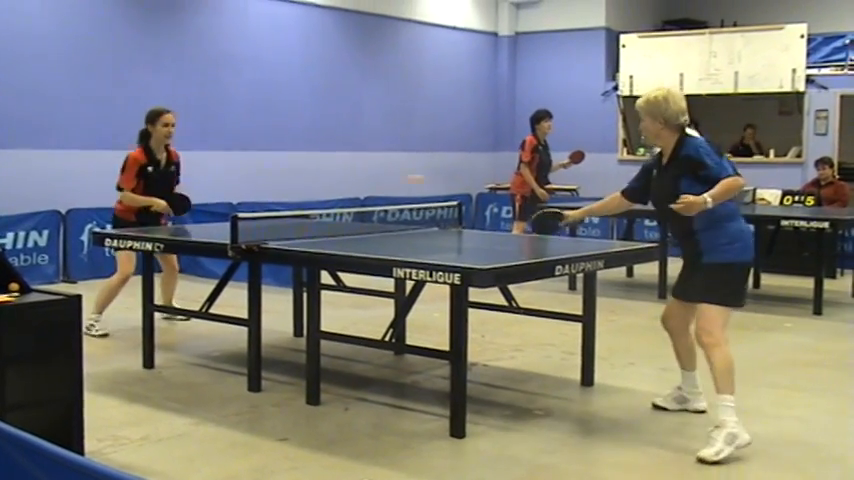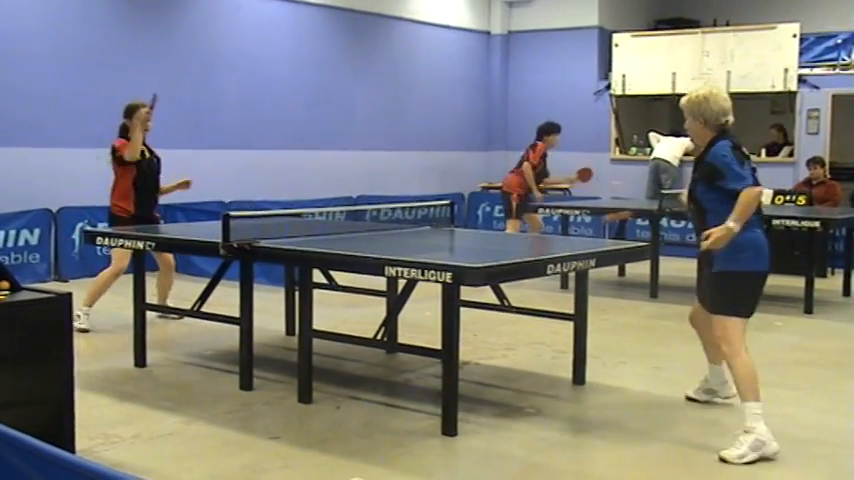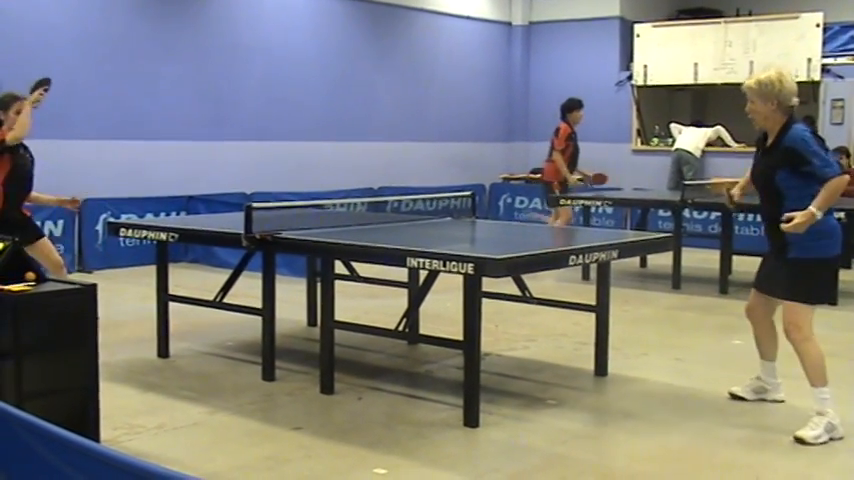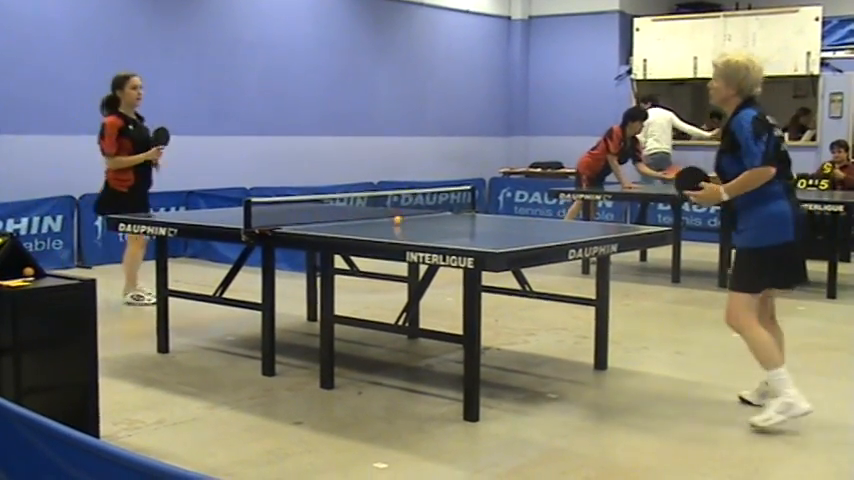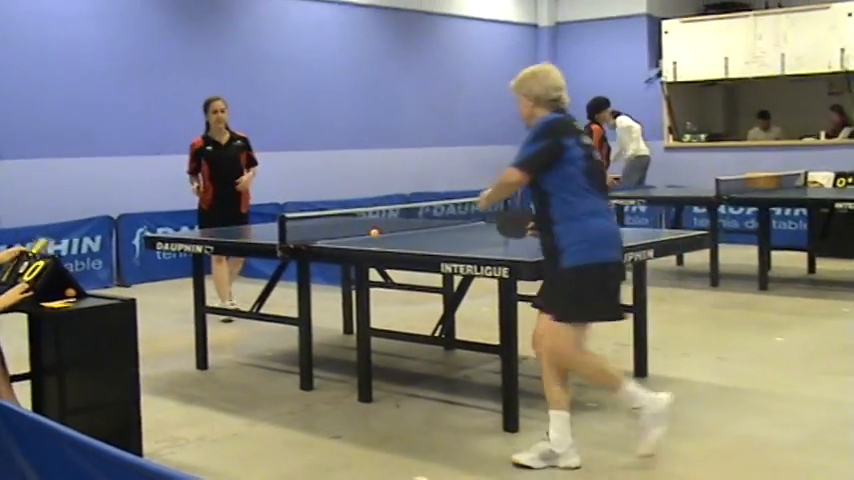
dt=1s
person 1, frame 1
left shoulder: (695, 148)
right shoulder: (657, 165)
left elbow: (735, 181)
right elbow: (625, 198)
left wrist: (706, 201)
right wrist: (579, 214)
left hip: (725, 249)
right hip: (701, 253)
left knee: (709, 334)
right knee: (673, 320)
left ankle: (729, 426)
right ankle: (690, 392)
person 1, frame 2
left shoulder: (722, 153)
right shoulder: (714, 151)
left elbow: (752, 191)
left wrist: (730, 227)
right wrist: (693, 194)
left hip: (738, 257)
right hip: (726, 258)
left knee: (729, 341)
right knee: (700, 317)
left ankle: (758, 433)
right ankle: (717, 384)
person 1, frame 3
left shoulder: (799, 138)
right shoulder: (766, 140)
left elbow: (839, 178)
left wrist: (812, 214)
right wrist: (739, 189)
left hip: (811, 245)
right hip: (783, 245)
left knee: (796, 327)
right knee: (756, 310)
left ankle: (827, 416)
right ankle: (768, 383)
person 1, frame 4
left shoulder: (746, 121)
right shoulder: (748, 120)
left elbow: (764, 171)
left wrist: (721, 193)
right wrist: (720, 188)
left hip: (764, 230)
right hip: (768, 228)
left knee: (740, 316)
right knee: (761, 312)
left ankle: (789, 397)
right ankle: (775, 387)
person 1, frame 5
left shoulder: (550, 126)
right shoulder: (568, 132)
left elbow: (513, 177)
left wrist: (488, 198)
right wrist: (542, 219)
left hip: (585, 254)
right hip: (570, 256)
left knee: (564, 351)
right knee: (544, 342)
left ankle: (646, 402)
right ankle: (561, 444)
person 2, frame 1
left shoulder: (173, 158)
right shoulder: (135, 158)
right elbow: (125, 196)
right wrist: (153, 202)
left hip: (154, 221)
right hip: (128, 221)
left knee: (172, 267)
right knee: (125, 272)
left ankle: (168, 308)
right ankle: (93, 318)
person 2, frame 2
left shoulder: (152, 155)
right shoulder: (120, 146)
right elbow: (132, 155)
left wrist: (176, 186)
right wrist: (139, 121)
left hip: (148, 217)
right hip: (123, 217)
left knee: (168, 263)
right knee: (118, 267)
left ankle: (162, 306)
right ankle: (82, 312)
person 2, frame 3
left shoulder: (25, 152)
right elbow: (19, 135)
left wrist: (59, 202)
right wrist: (29, 102)
left hip: (17, 218)
left knee: (57, 265)
person 2, frame 4
left shoulder: (138, 120)
right shoulder: (112, 123)
right elbow: (112, 162)
left wrist: (153, 156)
right wrist: (145, 156)
left hip: (138, 188)
right hip: (121, 190)
left knee: (141, 237)
right knee: (136, 238)
left ankle: (133, 285)
right ankle: (130, 291)
person 2, frame 5
left shoulder: (241, 140)
right shoulder: (199, 145)
left elbow: (252, 167)
right elbow: (193, 174)
left wrist: (248, 178)
right wrist: (196, 185)
left hip: (238, 206)
right hip: (211, 207)
left knee: (239, 254)
right knee: (218, 254)
left ankle: (226, 290)
right ankle: (226, 302)
